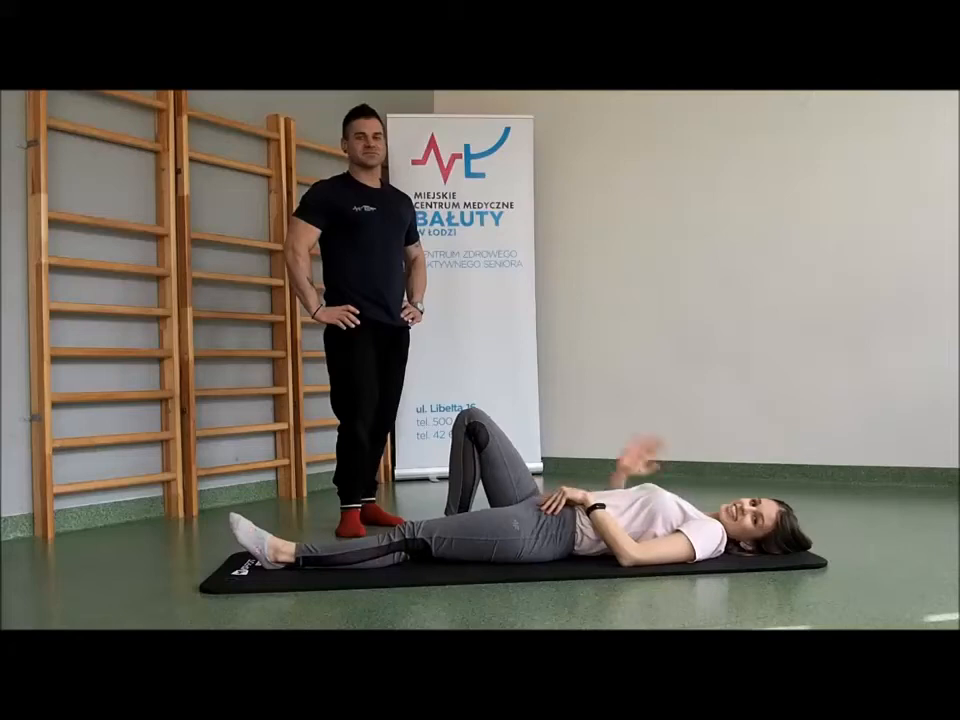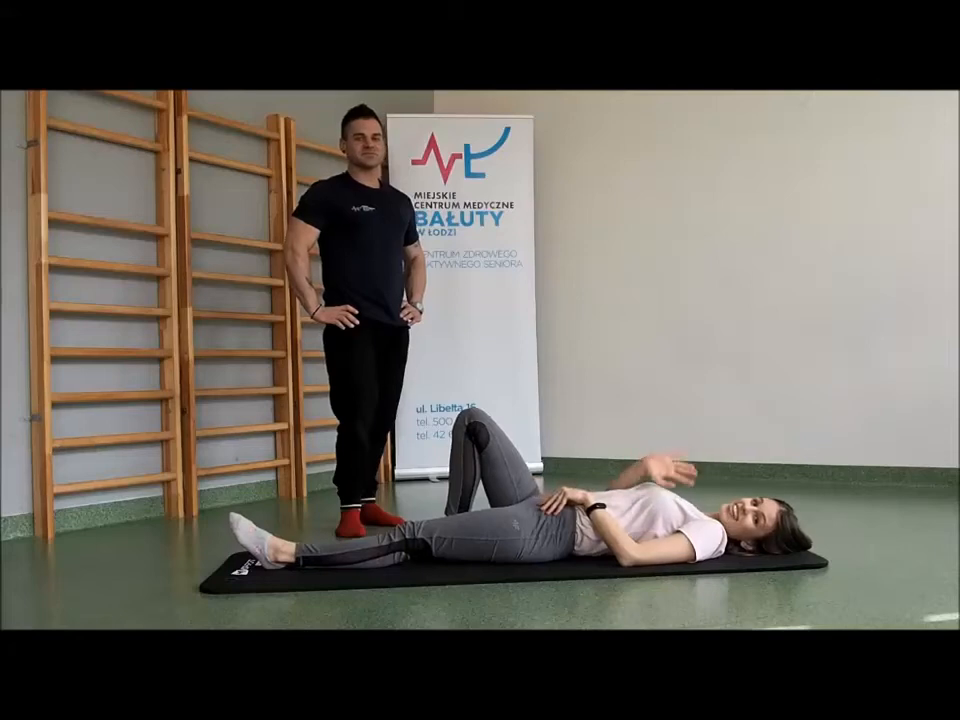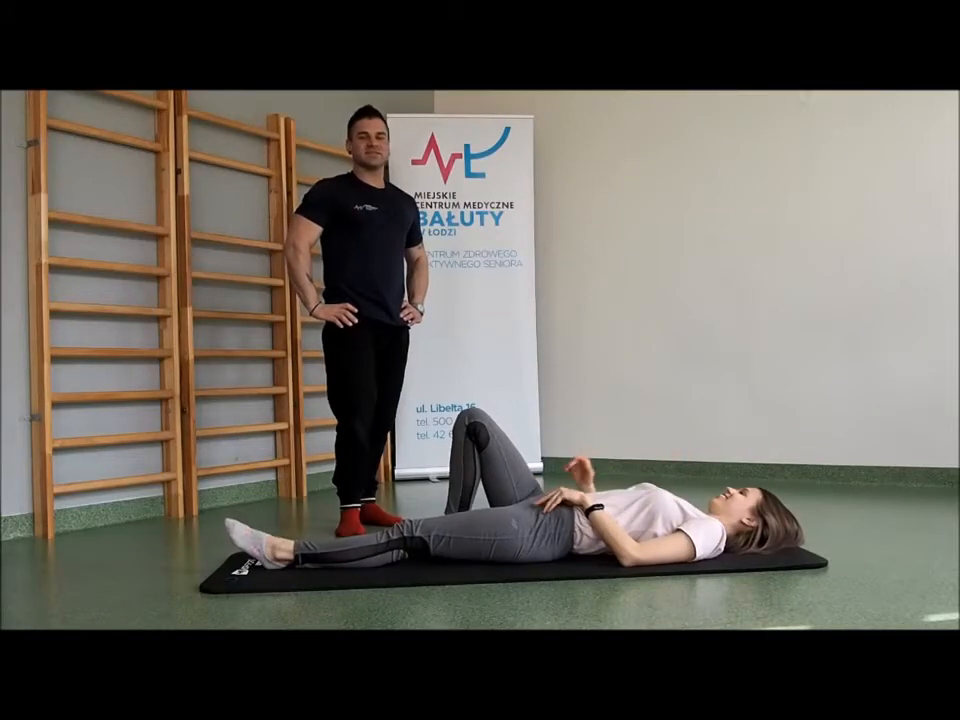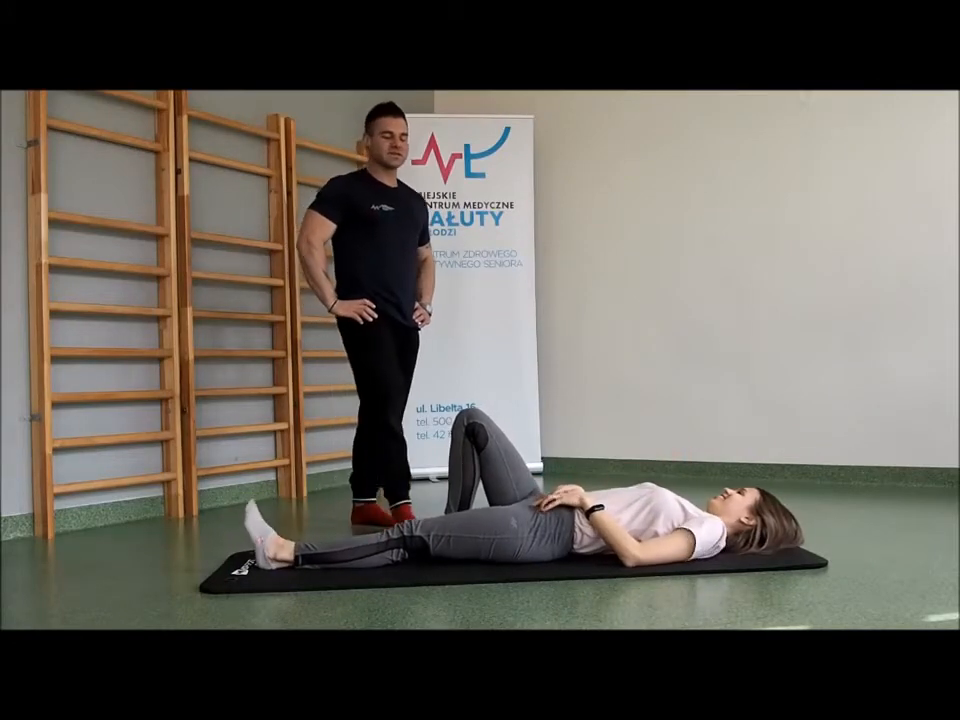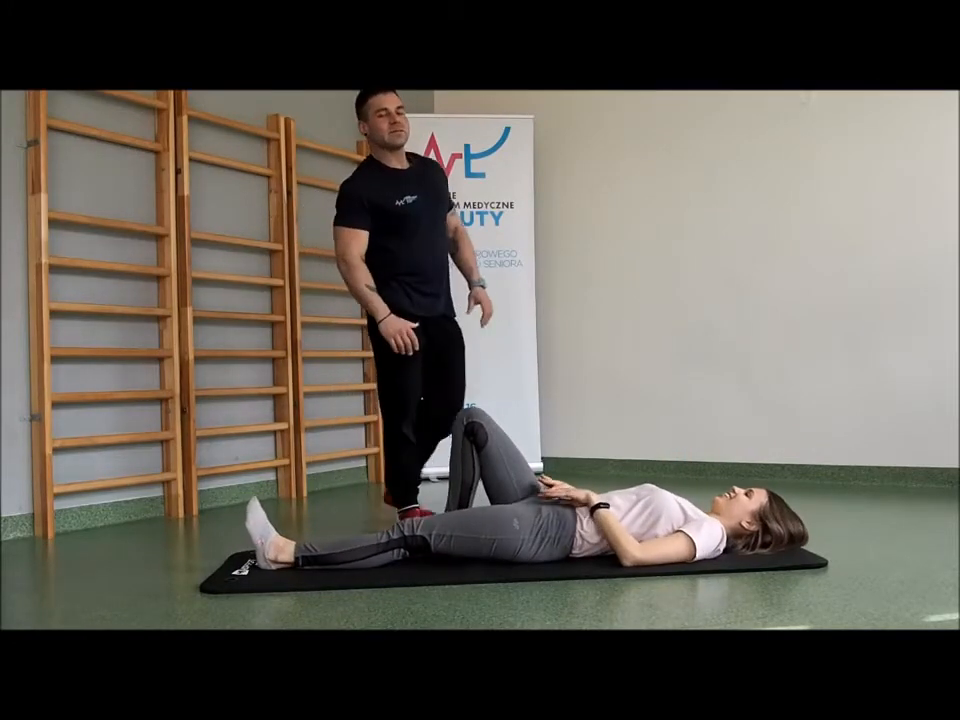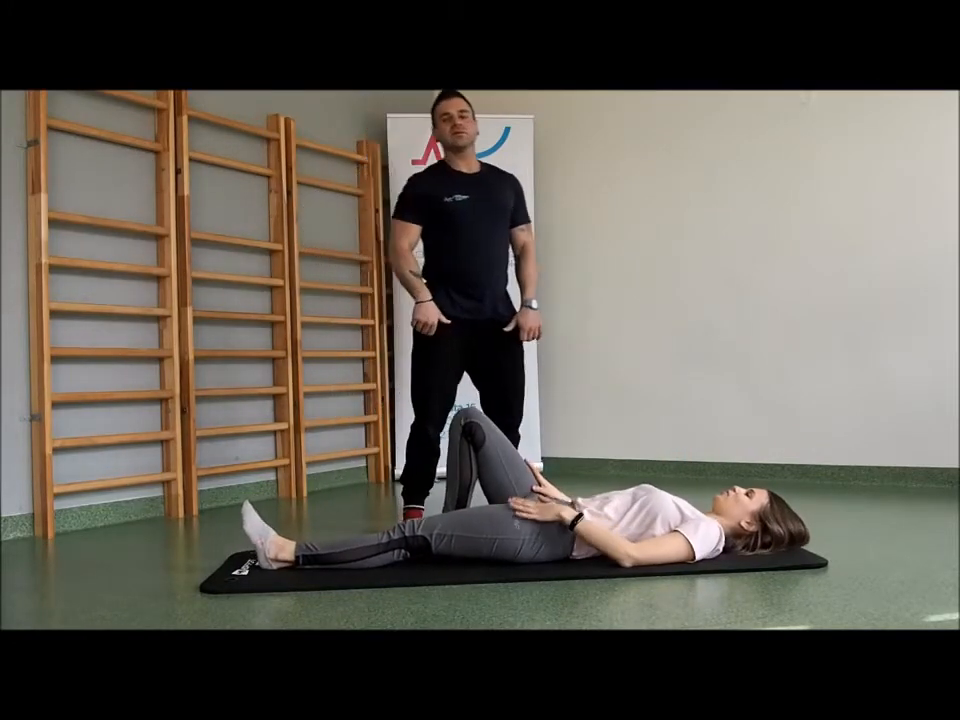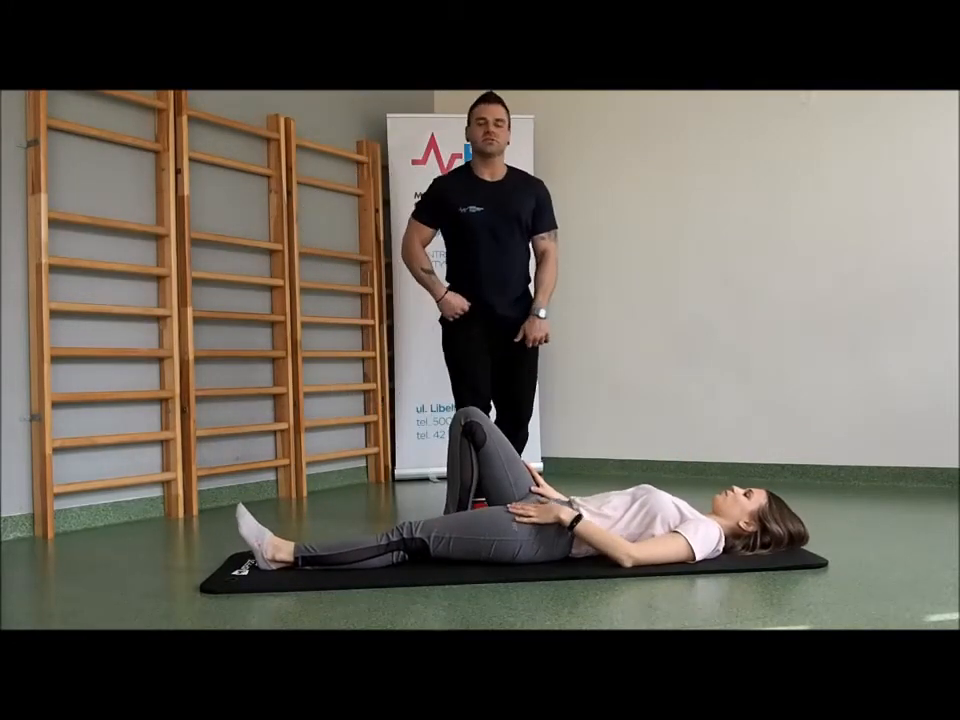
dt=0.7s
person 1, frame 1
left shoulder: (709, 538)
right shoulder: (696, 515)
left elbow: (631, 554)
left wrist: (587, 499)
right wrist: (622, 471)
left hip: (546, 534)
right hip: (545, 508)
left knee: (409, 536)
right knee: (472, 422)
left ankle: (289, 554)
right ankle: (452, 535)
person 1, frame 2
left shoulder: (710, 539)
right shoulder: (697, 516)
left elbow: (631, 554)
left wrist: (586, 500)
right wrist: (647, 468)
left hip: (546, 535)
right hip: (543, 507)
left knee: (410, 536)
right knee: (473, 422)
left ankle: (288, 553)
right ankle: (453, 535)
person 1, frame 3
left shoulder: (710, 535)
right shoulder: (690, 516)
left elbow: (633, 555)
left wrist: (587, 501)
right wrist: (586, 483)
left hip: (546, 534)
right hip: (544, 508)
left knee: (408, 536)
right knee: (472, 422)
left ankle: (286, 553)
right ankle: (450, 534)
person 1, frame 4
left shoulder: (709, 534)
right shoulder: (693, 517)
left elbow: (635, 555)
left wrist: (586, 502)
right wrist: (577, 496)
left hip: (545, 534)
right hip: (543, 507)
left knee: (410, 534)
right knee: (473, 423)
left ankle: (288, 554)
right ankle: (453, 536)
person 1, frame 5
left shoulder: (710, 536)
right shoulder: (693, 516)
left elbow: (633, 554)
left wrist: (590, 500)
right wrist: (575, 491)
left hip: (548, 535)
right hip: (549, 510)
left knee: (409, 534)
right knee: (471, 421)
left ankle: (288, 554)
right ankle: (451, 536)
person 1, frame 6
left shoulder: (707, 537)
right shoulder: (691, 517)
left elbow: (629, 555)
left wrist: (566, 515)
right wrist: (557, 493)
left hip: (548, 536)
right hip: (552, 510)
left knee: (410, 536)
right knee: (468, 420)
left ankle: (290, 553)
right ankle: (450, 534)
person 1, frame 7
left shoulder: (707, 537)
right shoulder: (691, 518)
left elbow: (630, 554)
left wrist: (566, 516)
right wrist: (556, 495)
left hip: (548, 538)
right hip: (551, 512)
left knee: (409, 538)
right knee: (470, 421)
left ankle: (289, 555)
right ankle: (452, 533)
person 2, frame 1
left shoulder: (401, 201)
right shoulder: (328, 194)
left elbow: (415, 257)
right elbow: (295, 250)
left wrist: (417, 303)
right wrist: (316, 308)
left hip: (395, 327)
right hip: (352, 327)
left knee: (382, 418)
right knee: (358, 416)
left ankle: (368, 500)
right ankle: (350, 509)
person 2, frame 2
left shoulder: (399, 201)
right shoulder: (327, 194)
left elbow: (415, 257)
right elbow: (294, 252)
left wrist: (416, 303)
right wrist: (316, 308)
left hip: (394, 327)
right hip: (351, 327)
left knee: (382, 418)
right knee: (358, 416)
left ankle: (367, 500)
right ankle: (350, 508)
person 2, frame 3
left shoulder: (404, 203)
right shoulder: (330, 192)
left elbow: (418, 259)
right elbow: (296, 248)
left wrist: (418, 304)
right wrist: (316, 305)
left hip: (394, 326)
right hip: (351, 324)
left knee: (382, 417)
right knee: (356, 415)
left ankle: (367, 500)
right ankle: (350, 510)
person 2, frame 4
left shoulder: (414, 201)
right shoulder: (344, 189)
left elbow: (424, 258)
right elbow: (308, 244)
left wrist: (425, 303)
right wrist: (333, 301)
left hip: (405, 323)
right hip: (366, 318)
left knee: (379, 413)
right knee: (387, 408)
left ankle: (364, 501)
right ankle: (402, 506)
person 2, frame 5
left shoulder: (431, 171)
right shoulder: (360, 187)
left elbow: (454, 229)
right elbow: (349, 259)
left wrist: (476, 282)
right wrist: (383, 316)
left hip: (441, 313)
right hip: (401, 319)
left knee: (447, 407)
right knee: (403, 415)
left ankle: (400, 485)
right ankle: (409, 507)
person 2, frame 6
left shoulder: (506, 183)
right shoulder: (424, 185)
left elbow: (525, 246)
right elbow: (400, 248)
left wrist: (529, 304)
right wrist: (423, 299)
left hip: (499, 319)
right hip: (444, 319)
left knee: (507, 417)
right knee: (430, 418)
right ankle: (413, 506)
person 2, frame 7
left shoulder: (532, 190)
right shoulder: (446, 189)
left elbow: (547, 253)
right elbow: (411, 246)
left wrist: (539, 313)
right wrist: (441, 294)
left hip: (518, 320)
right hip: (466, 318)
left knee: (516, 416)
right knee: (473, 410)
